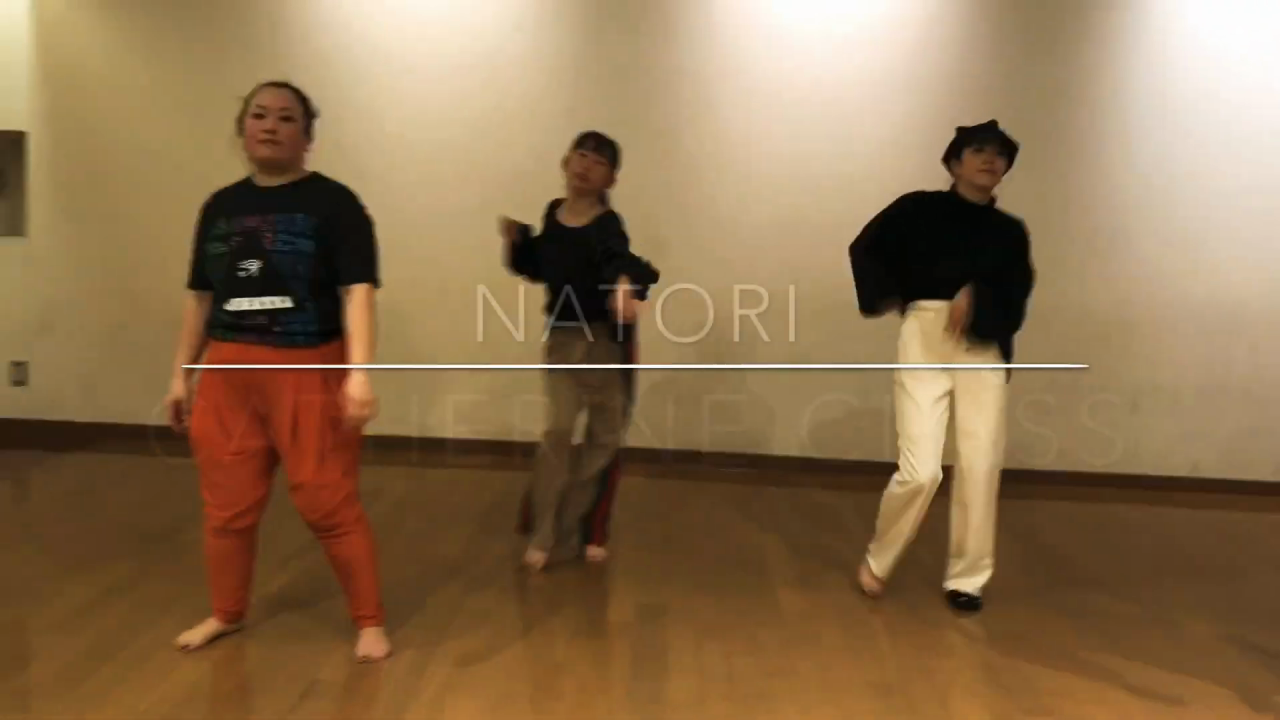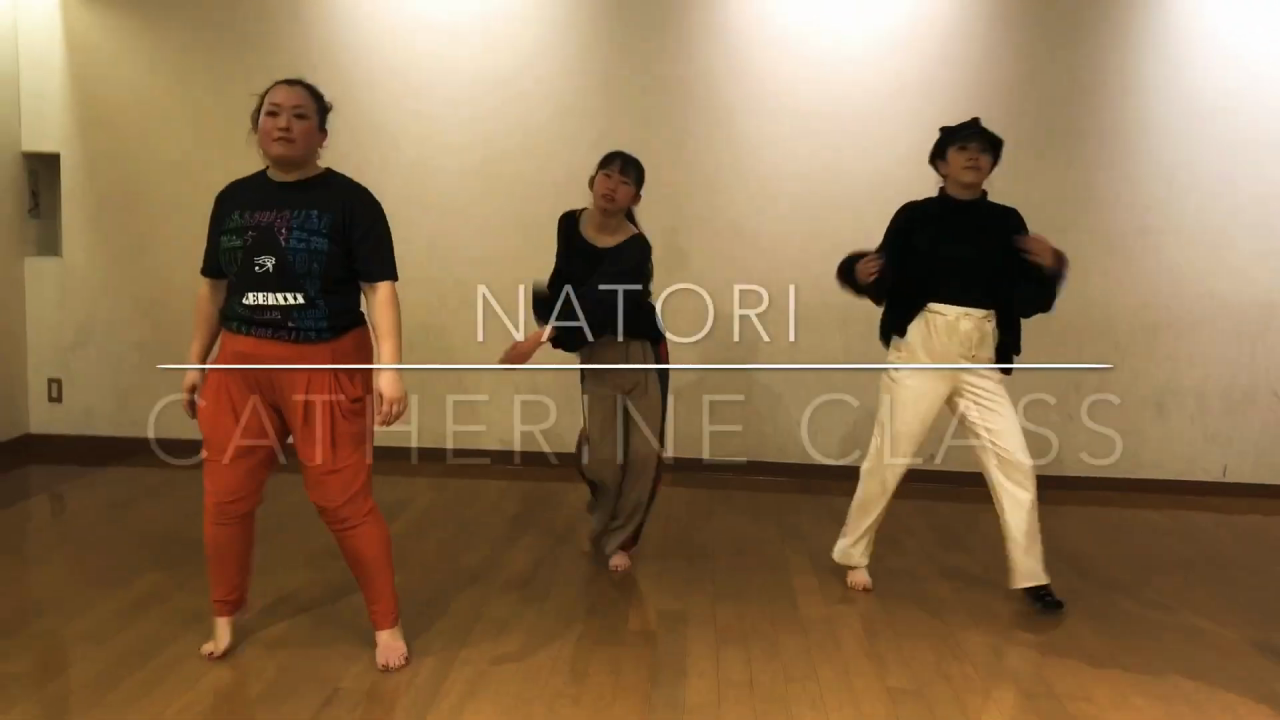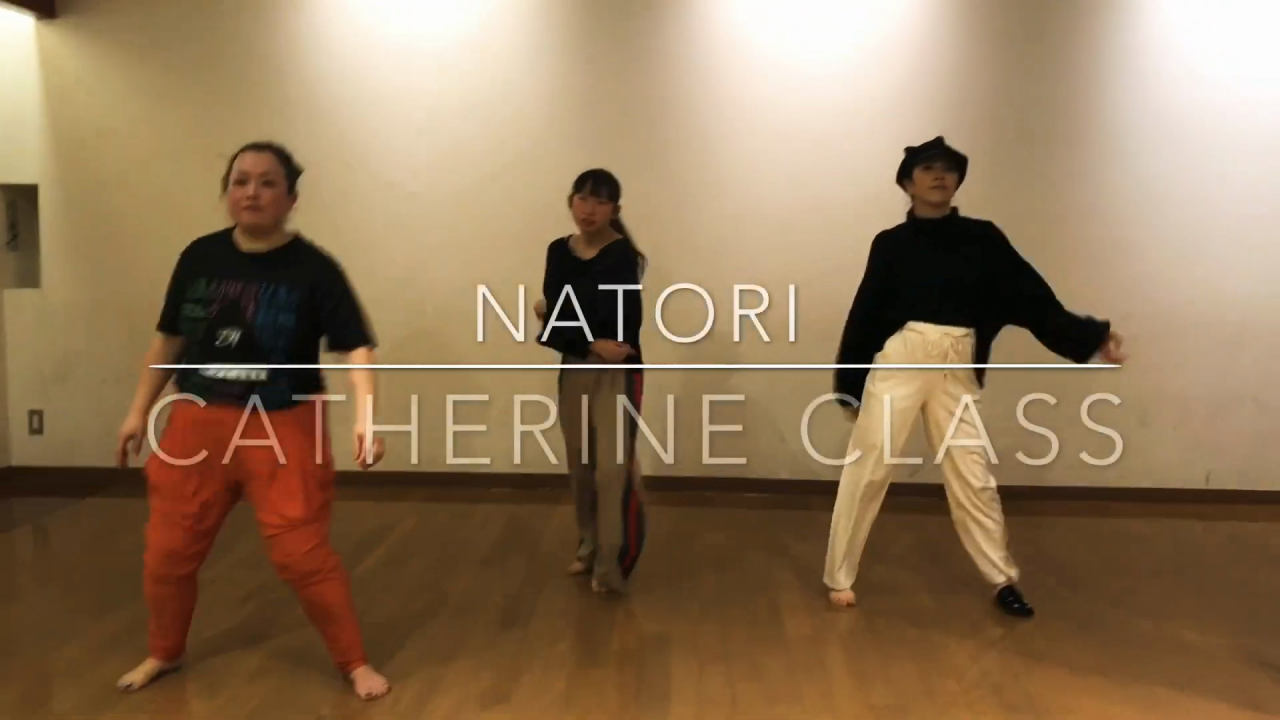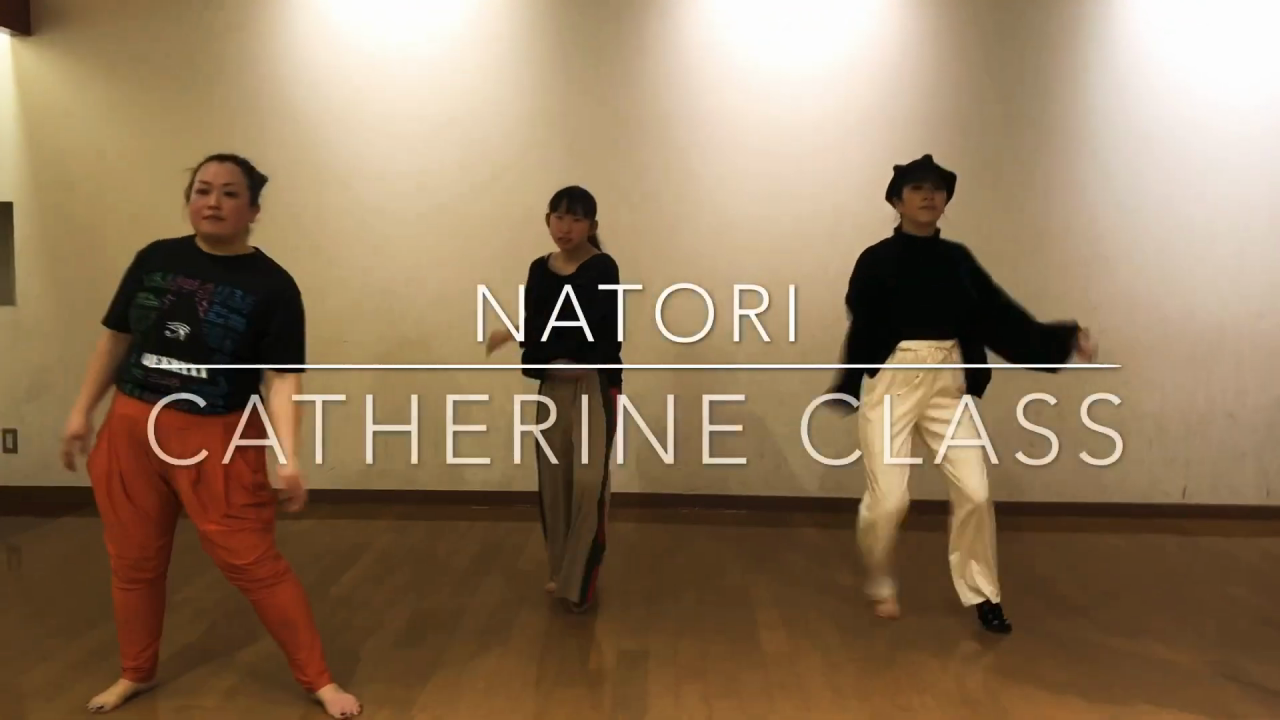
dt=0.2s
person 1, frame 1
left shoulder: (333, 204)
right shoulder: (220, 207)
left elbow: (358, 290)
right elbow: (200, 297)
left wrist: (359, 372)
right wrist: (181, 374)
left hip: (311, 374)
right hip: (229, 375)
left knee: (330, 507)
right knee: (227, 508)
left ankle: (369, 620)
right ankle: (225, 613)
person 1, frame 2
left shoulder: (348, 201)
right shoulder: (234, 199)
left elbow: (380, 286)
right elbow: (214, 286)
left wrist: (390, 366)
right wrist: (195, 362)
left hip: (324, 366)
right hip: (241, 366)
left knee: (344, 500)
right knee: (225, 498)
left ankle: (384, 627)
right ankle: (227, 612)
person 1, frame 3
left shoulder: (316, 271)
right shoulder: (198, 257)
left elbow: (354, 349)
right elbow: (168, 339)
left wrist: (366, 417)
right wrist: (137, 412)
left hip: (282, 435)
right hip: (198, 429)
left knee: (302, 559)
right knee: (168, 558)
left ankle: (354, 661)
right ankle: (164, 653)
person 1, frame 4
left shoulder: (271, 284)
right shoulder: (155, 259)
left elbow: (281, 376)
right elbow: (117, 336)
left wrist: (287, 453)
right wrist: (82, 410)
left hip: (217, 441)
right hip: (131, 432)
left knee: (255, 566)
right knee: (133, 563)
right ankle: (136, 673)
person 2, frame 1
left shoulder: (1009, 231)
right shoulder: (918, 208)
left elbow: (1011, 303)
right elbow: (868, 247)
left wrist: (974, 301)
right wrist: (883, 292)
left hip: (981, 353)
right hip: (922, 342)
left knee: (981, 470)
right knee: (921, 471)
left ankle: (965, 578)
right ankle: (877, 560)
person 2, frame 2
left shoulder: (1007, 223)
right shoulder: (915, 216)
left elbow: (1027, 298)
right elbow: (889, 283)
left wrist: (1048, 266)
right wrist: (863, 273)
left hip: (981, 355)
right hip: (921, 346)
left knee: (1014, 461)
right knee: (887, 461)
left ankle: (1030, 576)
right ankle: (853, 555)
person 2, frame 3
left shoulder: (982, 239)
right shoulder: (889, 244)
left elbow: (1028, 298)
right elbow: (866, 315)
left wrist: (1089, 338)
right wrist: (850, 382)
left hip: (958, 369)
right hip: (899, 363)
left knee: (974, 480)
right knee: (865, 472)
left ankle: (1001, 578)
right ankle: (840, 577)
person 2, frame 4
left shoulder: (958, 259)
right shoulder: (875, 262)
left elbow: (1002, 318)
right elbow: (864, 331)
left wrist: (1065, 339)
right wrist: (850, 395)
left hip: (950, 382)
right hip: (891, 381)
left knee: (974, 493)
right knee: (886, 500)
left ankle: (981, 593)
right ankle: (882, 585)
person 3, frame 1
left shoulder: (605, 225)
right shoulder: (555, 213)
left elbow: (627, 265)
right elbow: (536, 259)
left wrist: (627, 289)
right wrist: (517, 240)
left hip: (604, 345)
right hip: (563, 343)
left knee: (603, 440)
right knee: (558, 436)
left ankle: (584, 529)
right ankle: (546, 536)
person 3, frame 2
left shoulder: (635, 248)
right shoulder: (571, 225)
left elbow: (603, 304)
right elbow: (564, 288)
left wrist: (541, 335)
right wrist: (545, 319)
left hip: (641, 354)
right hip: (594, 356)
left knee: (644, 455)
right knee: (600, 454)
left ankle: (620, 539)
right ankle: (606, 525)
person 3, frame 3
left shoulder: (622, 255)
right shoulder: (558, 251)
right elbow: (556, 315)
left wrist: (555, 314)
right wrist: (594, 342)
left hip: (617, 373)
right hip: (574, 370)
left knee: (614, 470)
right knee: (581, 466)
left ankle: (612, 566)
right ankle: (590, 550)
person 3, frame 4
left shoulder: (601, 269)
right shoulder: (540, 270)
left elbow: (593, 332)
right elbow: (533, 327)
left wrist: (512, 336)
left hip: (594, 384)
right hip: (552, 384)
left knee: (587, 482)
right knee: (554, 482)
left ankle: (580, 582)
right ankle: (563, 571)
